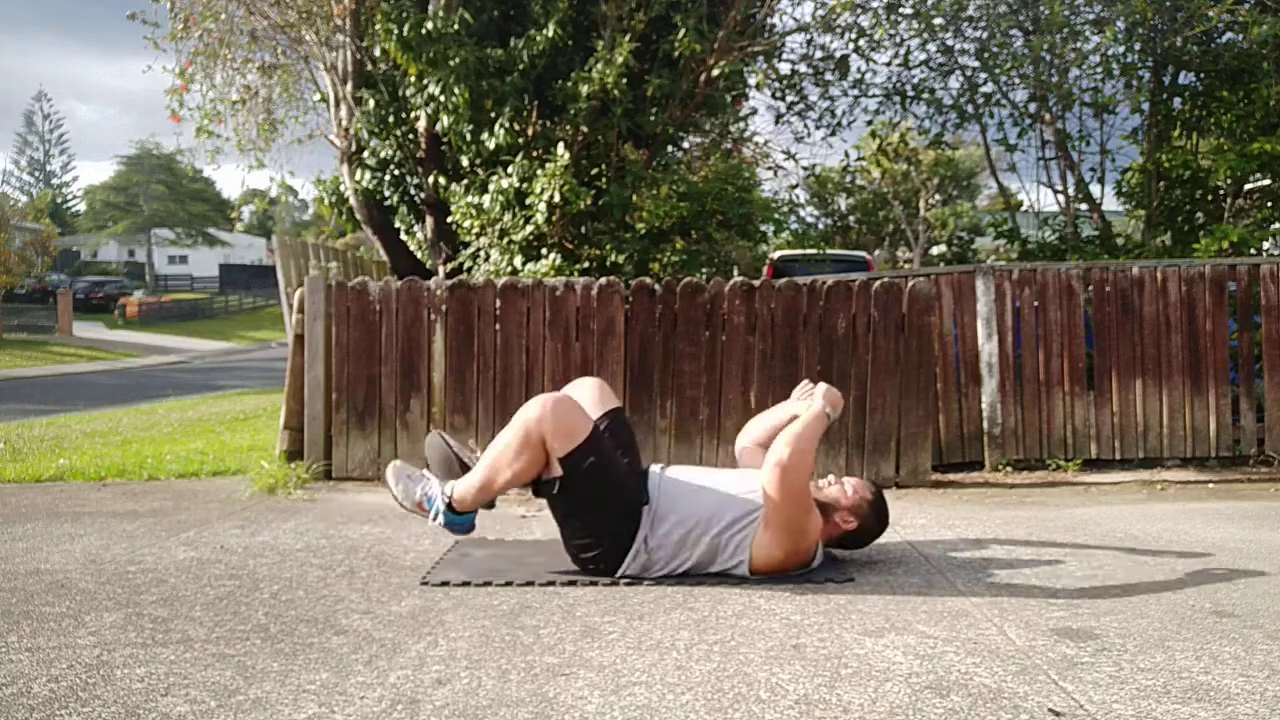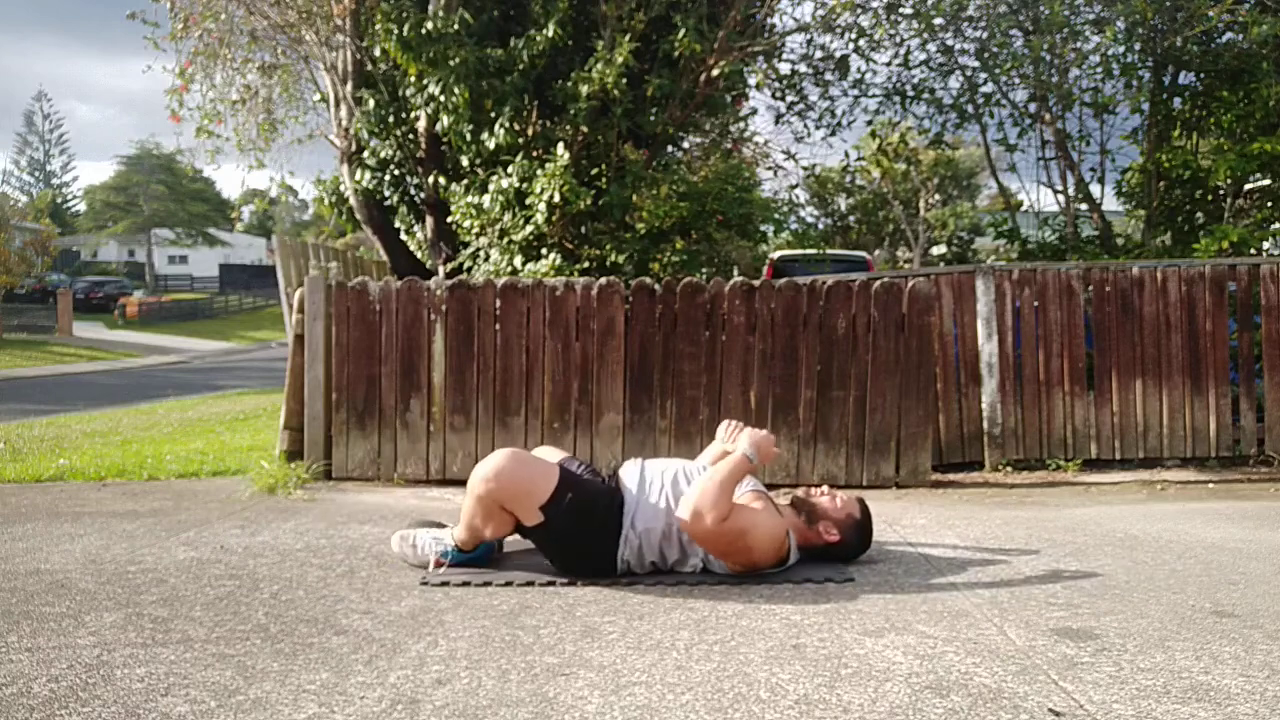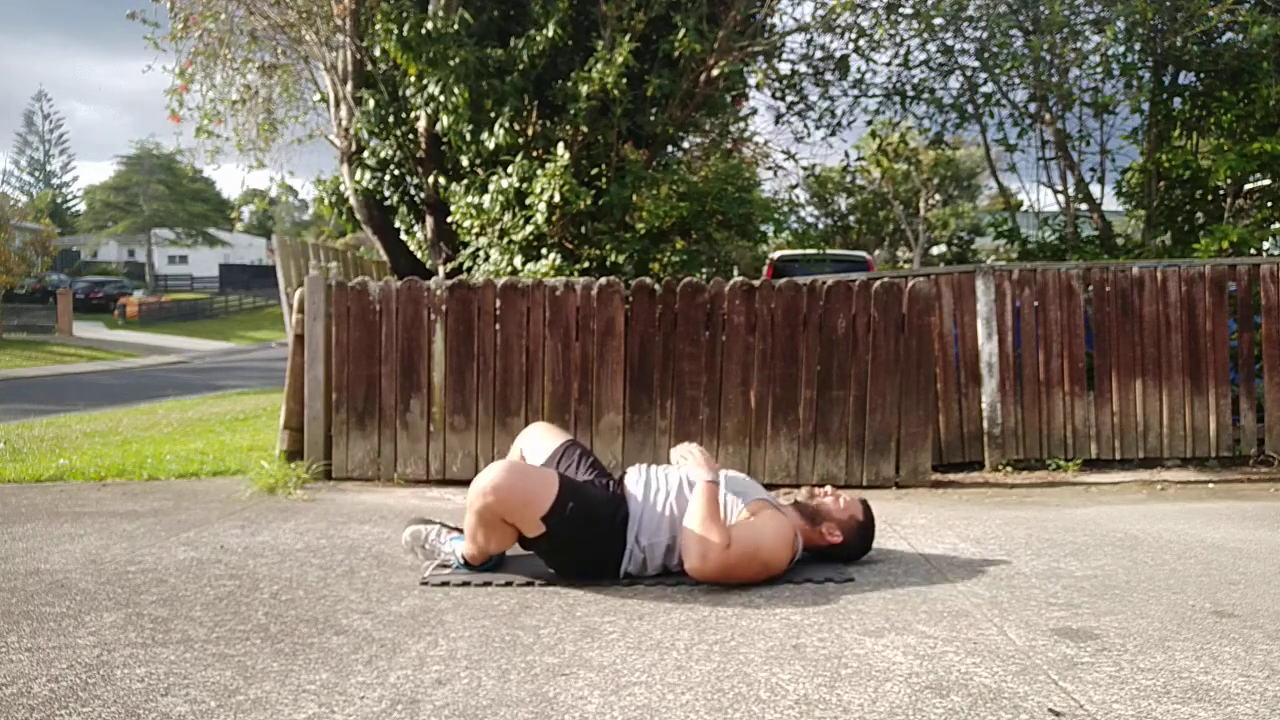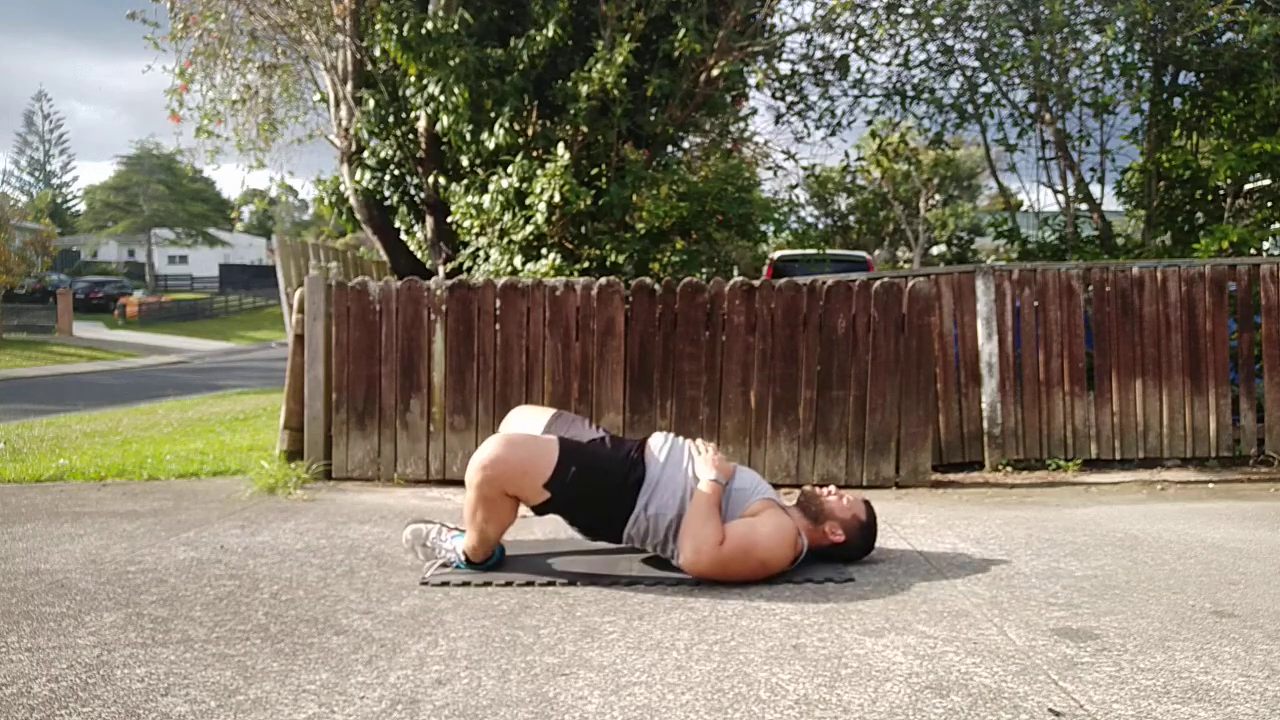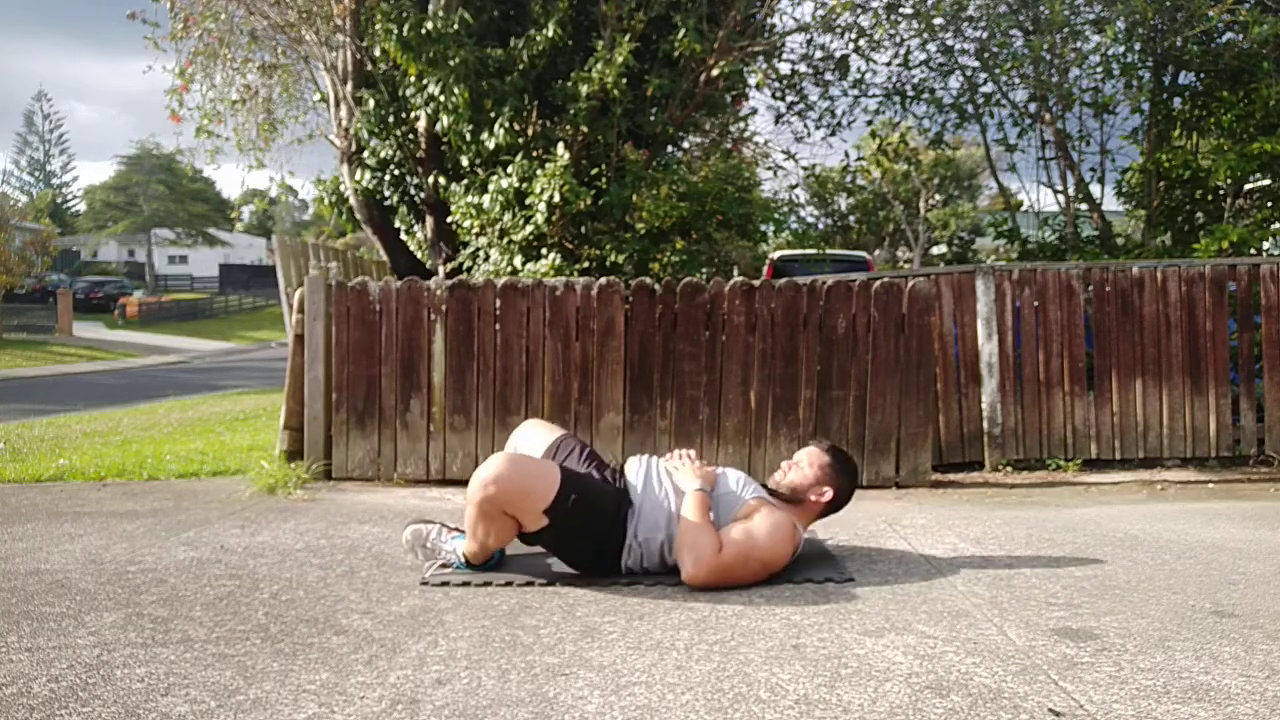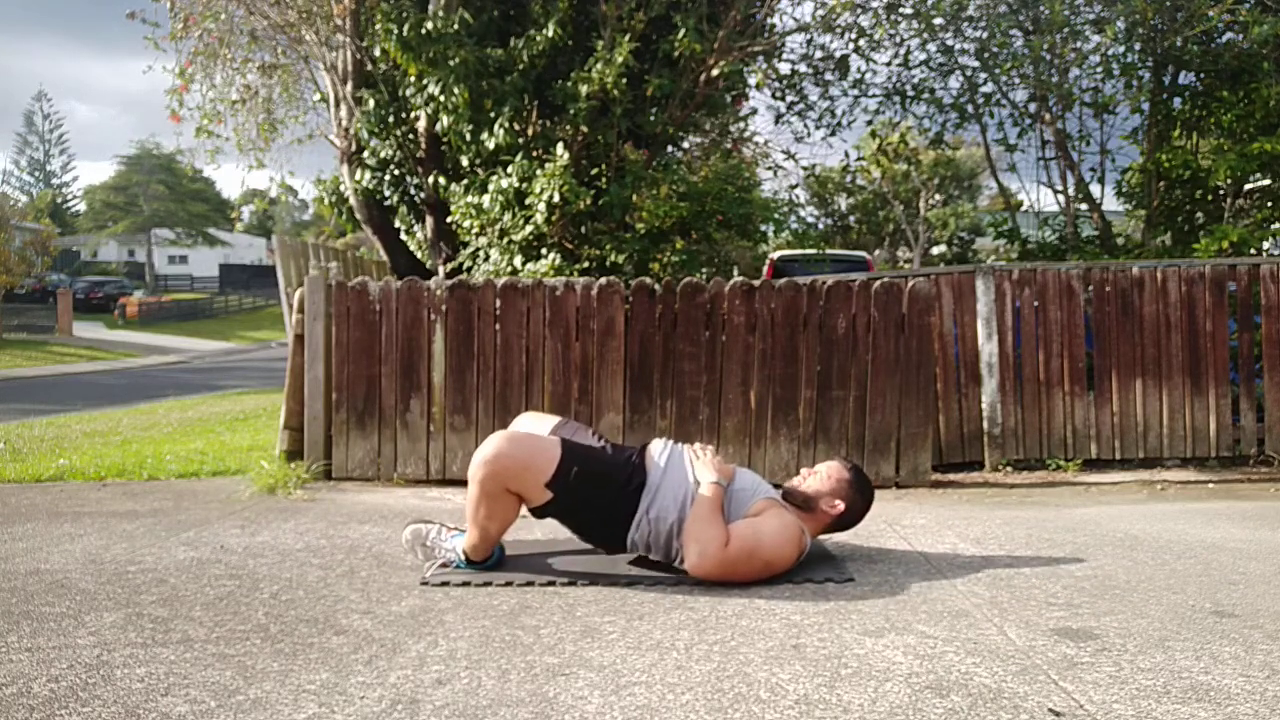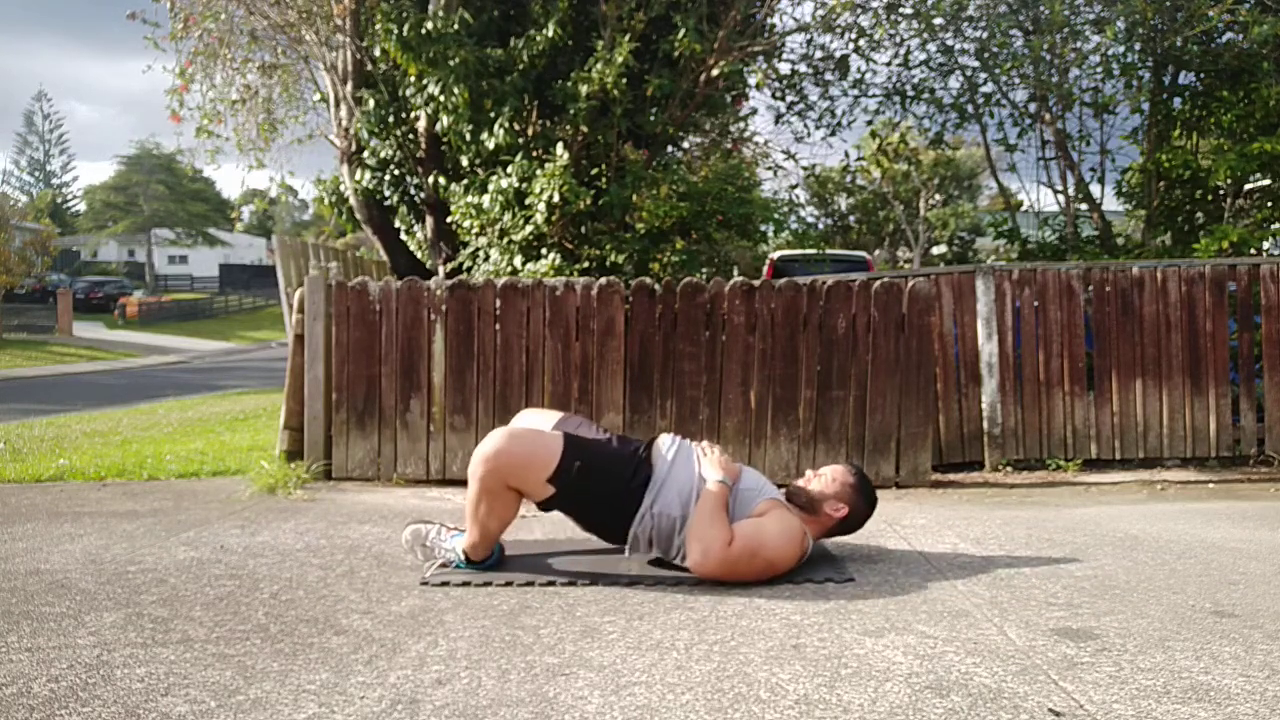
dt=0.7s
person 1, frame 1
left shoulder: (799, 538)
right shoulder: (783, 499)
left elbow: (778, 470)
right elbow: (749, 443)
left wrist: (823, 411)
right wrist: (797, 406)
left hip: (618, 537)
right hip: (636, 491)
left knee: (547, 412)
right knee: (586, 389)
left ankle: (455, 503)
right ankle: (487, 476)
person 1, frame 2
left shoulder: (770, 535)
right shoulder: (768, 511)
left elbow: (697, 516)
right elbow: (691, 485)
left wrist: (747, 455)
right wrist: (723, 447)
left hip: (606, 532)
right hip: (613, 499)
left knee: (501, 470)
right knee: (543, 457)
left ankle: (461, 545)
right ankle: (482, 531)
person 1, frame 3
left shoulder: (779, 539)
right shoulder: (769, 511)
left elbow: (703, 558)
left wrist: (706, 477)
right wrist: (691, 467)
left hip: (609, 536)
right hip: (614, 496)
left knee: (498, 485)
right knee: (536, 434)
left ankle: (470, 554)
right ankle: (486, 530)
person 1, frame 4
left shoulder: (780, 540)
right shoulder: (775, 515)
left elbow: (696, 557)
left wrist: (711, 479)
right wrist: (713, 469)
left hip: (620, 494)
right hip: (630, 461)
left knee: (495, 458)
right knee: (521, 420)
left ankle: (472, 553)
right ankle: (481, 532)
person 1, frame 5
left shoulder: (777, 532)
right shoulder: (765, 503)
left elbow: (698, 568)
left wrist: (696, 488)
right wrist: (694, 473)
left hip: (610, 531)
right hip: (618, 484)
left knee: (498, 476)
right knee: (531, 433)
left ankle: (471, 553)
right ankle: (487, 533)
person 1, frame 6
left shoulder: (785, 534)
right shoulder: (775, 507)
left elbow: (703, 560)
left wrist: (712, 482)
right wrist: (715, 473)
left hip: (623, 504)
right hip: (633, 470)
left knee: (499, 453)
right knee: (529, 427)
left ankle: (471, 552)
right ankle: (480, 530)
person 1, frame 7
left shoulder: (787, 536)
right shoulder: (778, 506)
left elbow: (705, 558)
left wrist: (718, 480)
right wrist: (719, 474)
left hip: (626, 495)
right hip: (637, 461)
left knee: (500, 449)
right knee: (529, 424)
left ankle: (472, 551)
right ankle: (482, 528)
